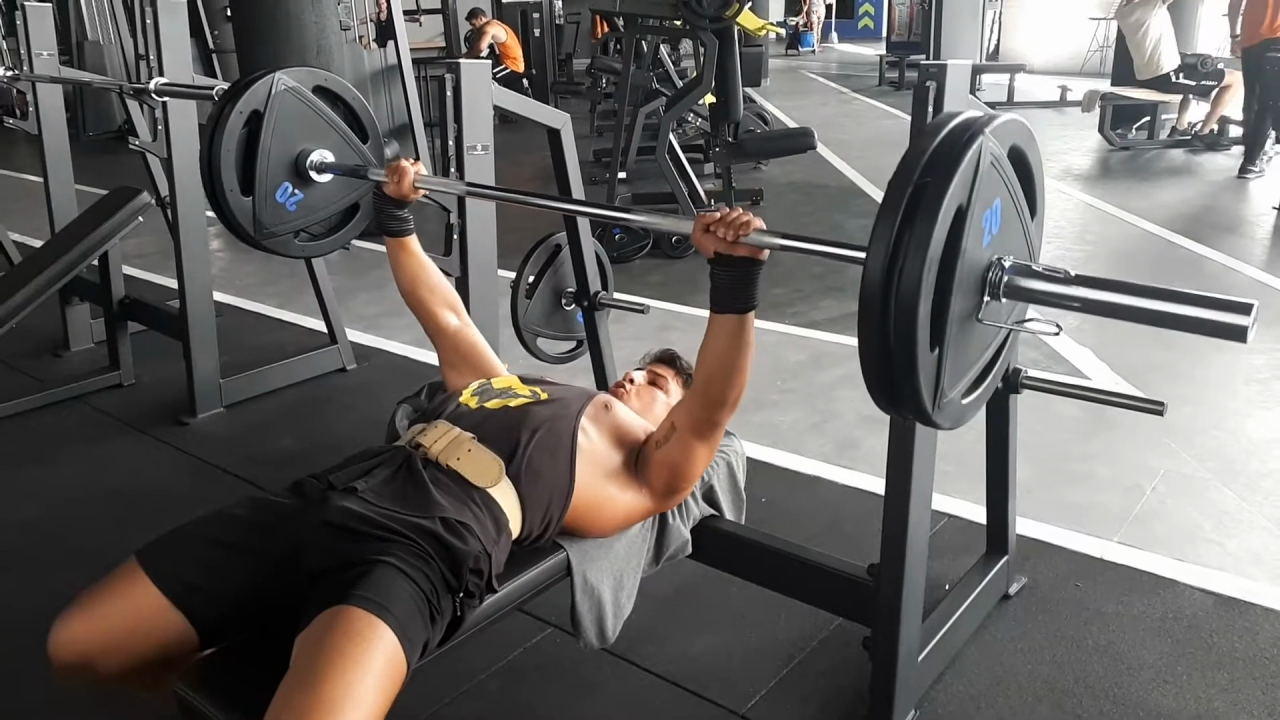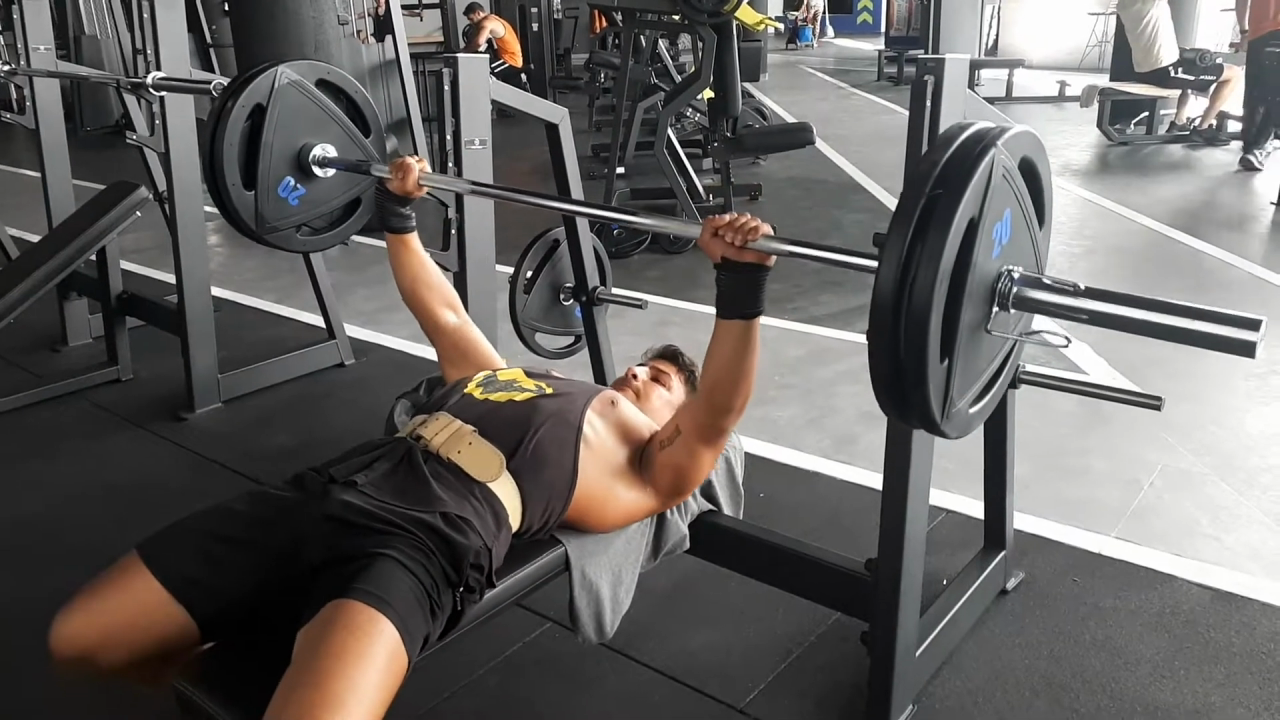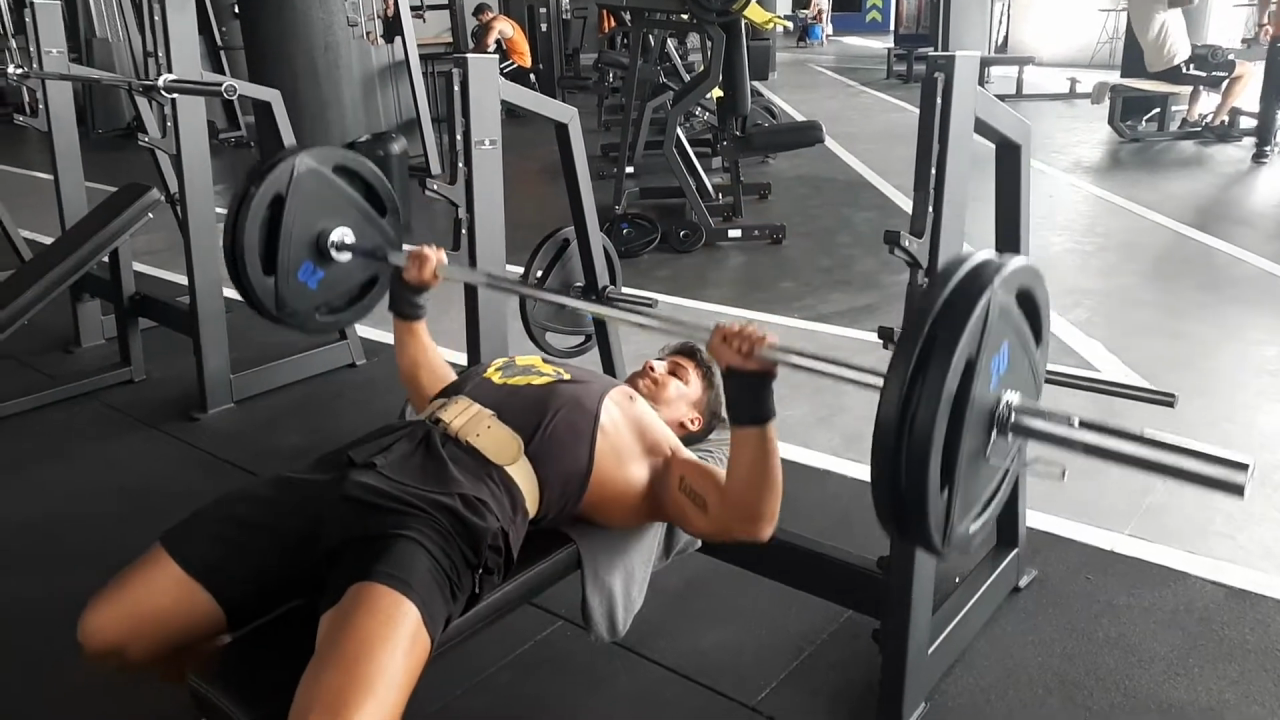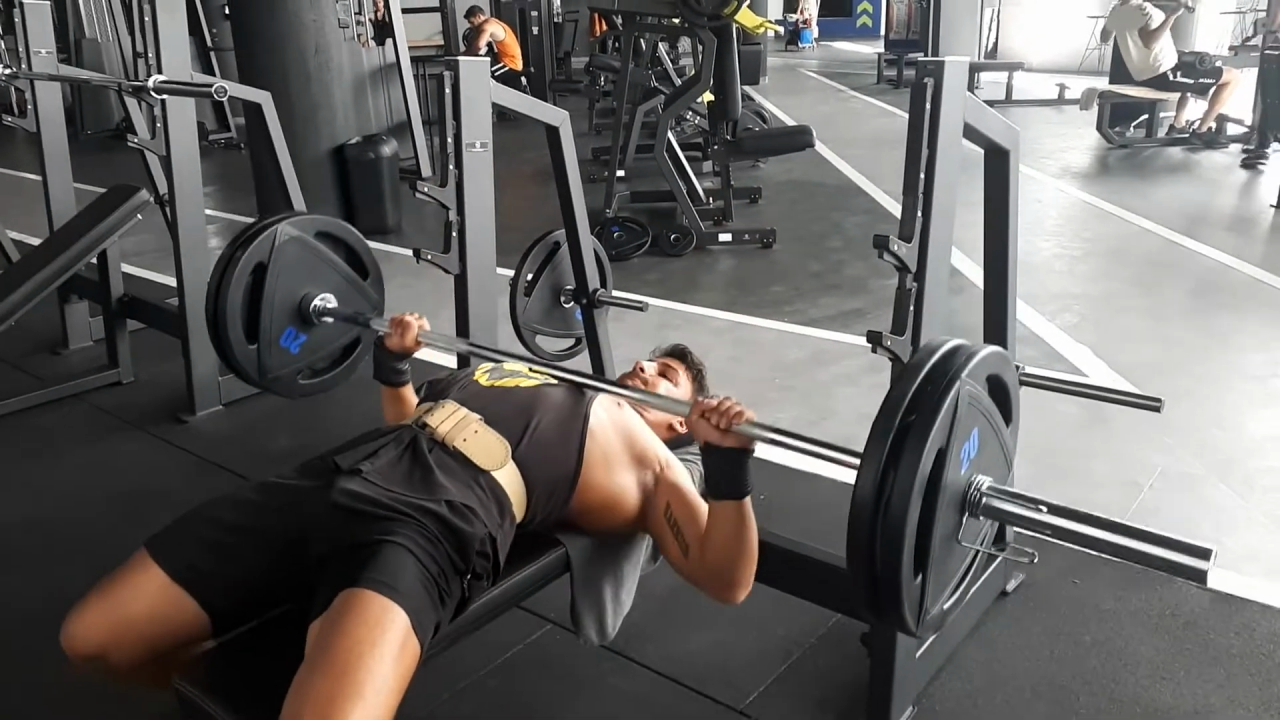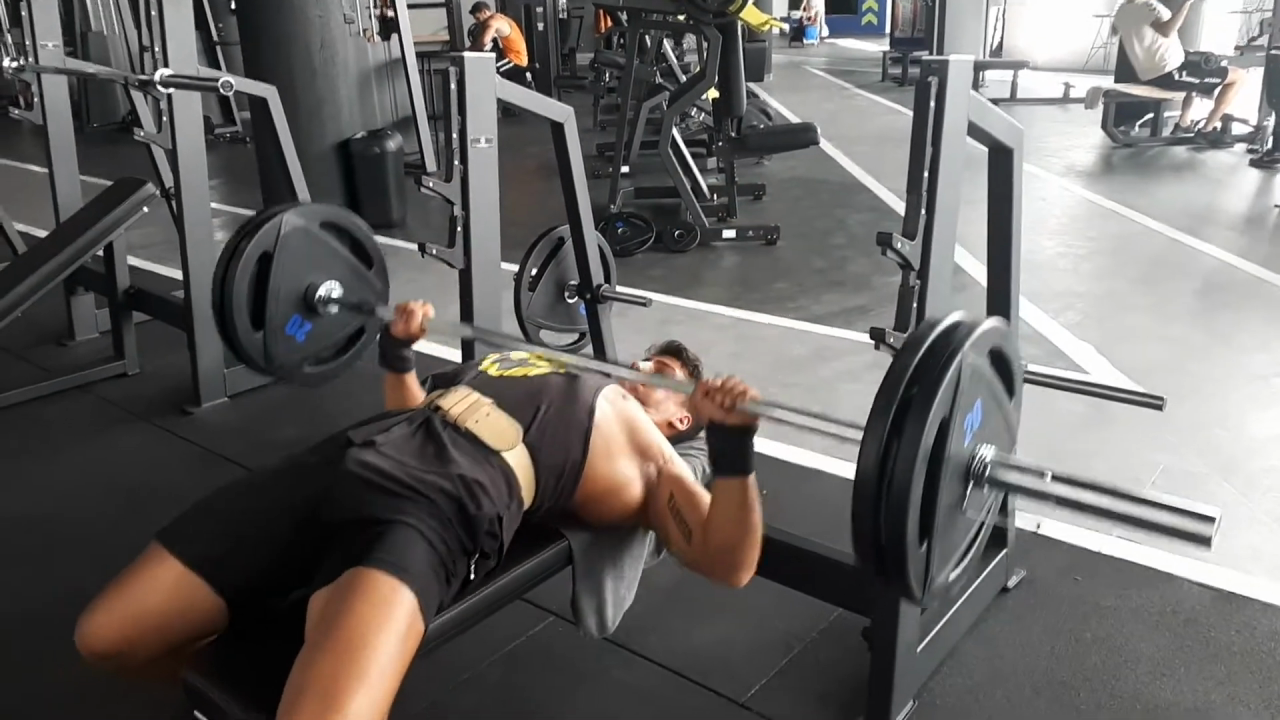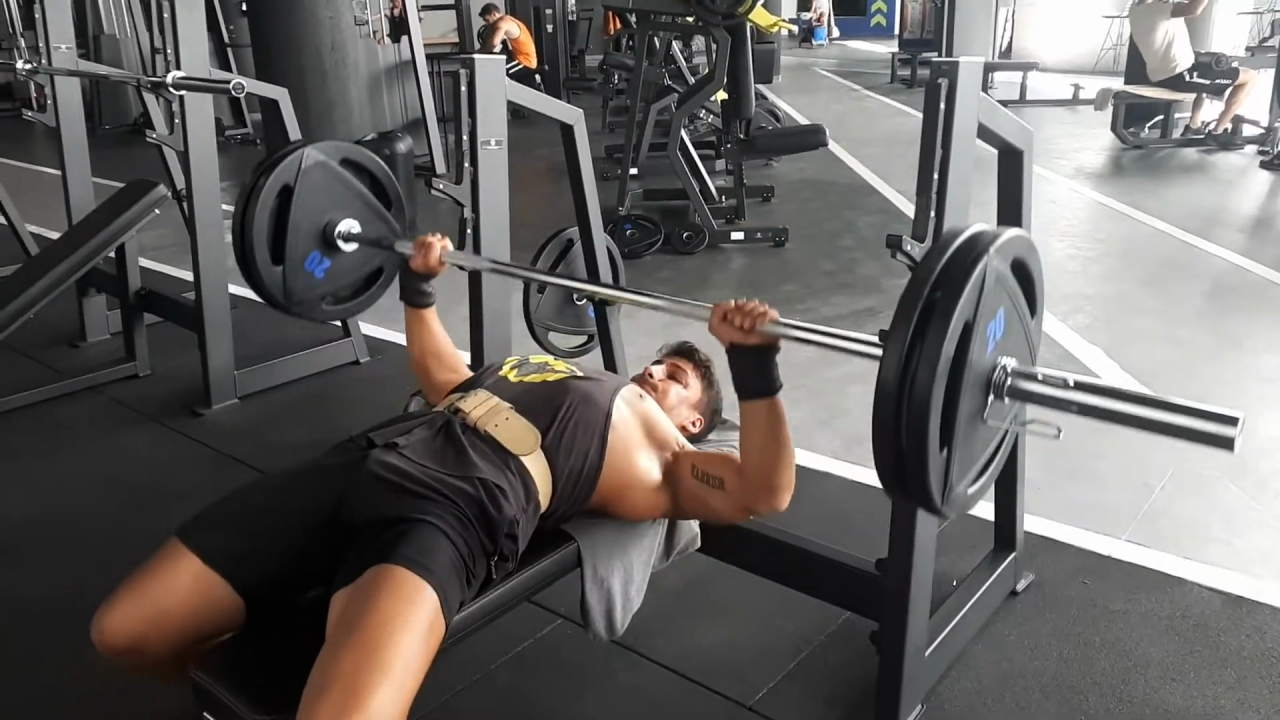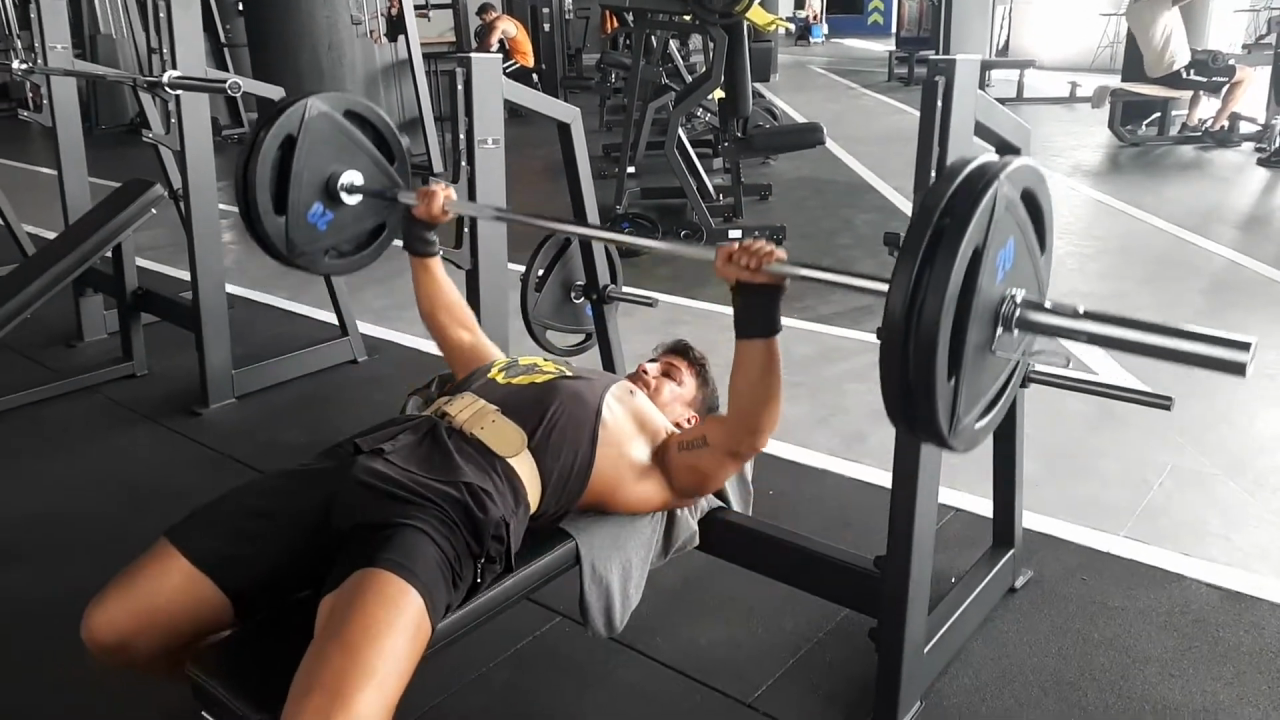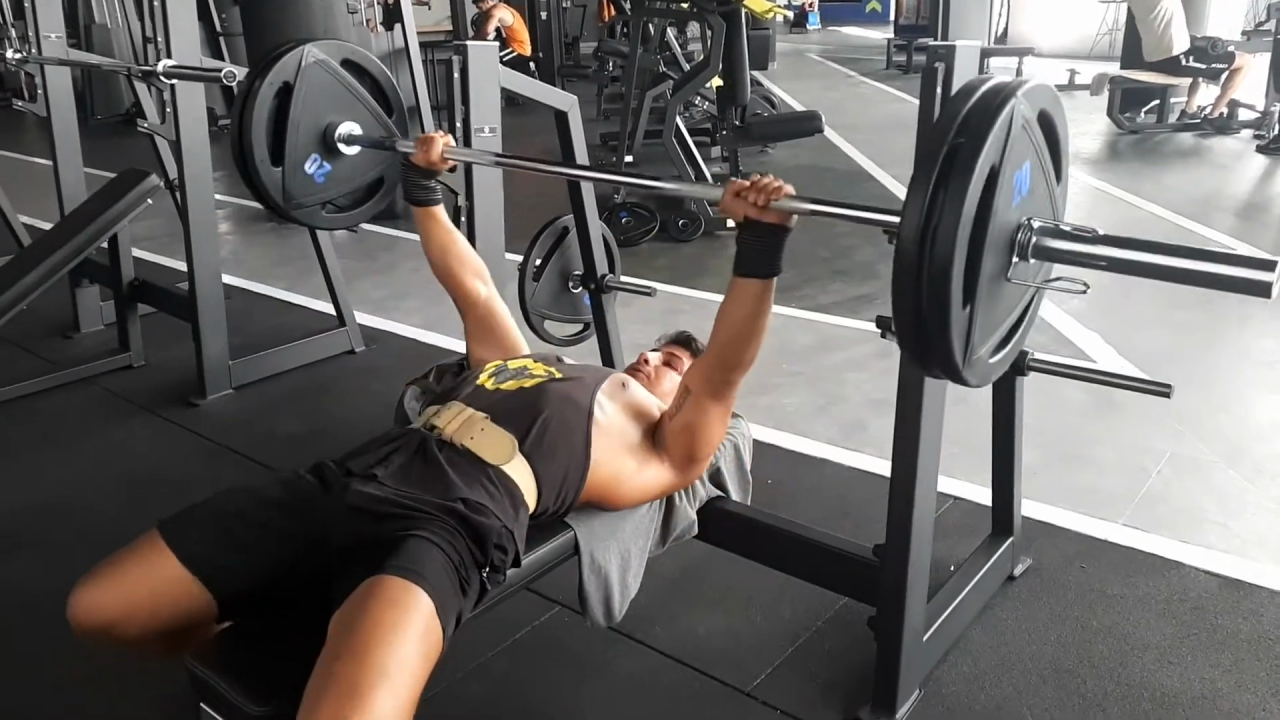
dt=0.4s
person 1, frame 1
left shoulder: (646, 469)
right shoulder: (514, 390)
left elbow: (713, 409)
right elbow: (442, 314)
left wrist: (734, 280)
right wrist: (395, 215)
left hip: (425, 543)
right hip: (330, 498)
right knee: (76, 647)
person 1, frame 2
left shoulder: (645, 463)
right shoulder: (512, 377)
left elbow: (718, 419)
right elbow: (439, 313)
left wrist: (740, 287)
right wrist: (397, 210)
left hip: (426, 534)
right hip: (330, 489)
right knee: (77, 640)
person 1, frame 3
left shoulder: (658, 455)
right shoulder: (544, 378)
left elbow: (748, 521)
right elbow: (424, 384)
left wrist: (750, 395)
right wrist: (409, 296)
left hip: (443, 518)
right hip: (346, 473)
right knee: (108, 633)
person 1, frame 4
left shoulder: (649, 463)
right shoulder: (542, 385)
left elbow: (725, 580)
left wrist: (729, 466)
right wrist: (392, 361)
left hip: (435, 523)
right hip: (335, 478)
right knee: (92, 638)
person 1, frame 5
left shoulder: (649, 460)
right shoulder: (551, 386)
left elbow: (732, 561)
left wrist: (731, 445)
right wrist: (397, 349)
left hip: (439, 504)
right hip: (346, 461)
right knee: (107, 637)
person 1, frame 6
left shoulder: (666, 459)
right shoulder: (553, 383)
left elbow: (764, 493)
right elbow: (438, 375)
left wrist: (755, 366)
right wrist: (418, 285)
left hip: (458, 505)
right hip: (366, 460)
right knee: (123, 633)
person 1, frame 7
left shoulder: (664, 462)
right shoulder: (534, 378)
left elbow: (746, 436)
right elbow: (456, 333)
left wrist: (757, 309)
right wrist: (422, 236)
left hip: (448, 508)
right hip: (358, 464)
right knee: (111, 631)
person 1, frame 8
left shoulder: (662, 449)
right shoulder: (531, 366)
left elbow: (724, 374)
right elbow: (471, 288)
left wrist: (759, 245)
right wrist: (422, 186)
left hip: (448, 520)
right hip: (350, 479)
right knee: (97, 611)
